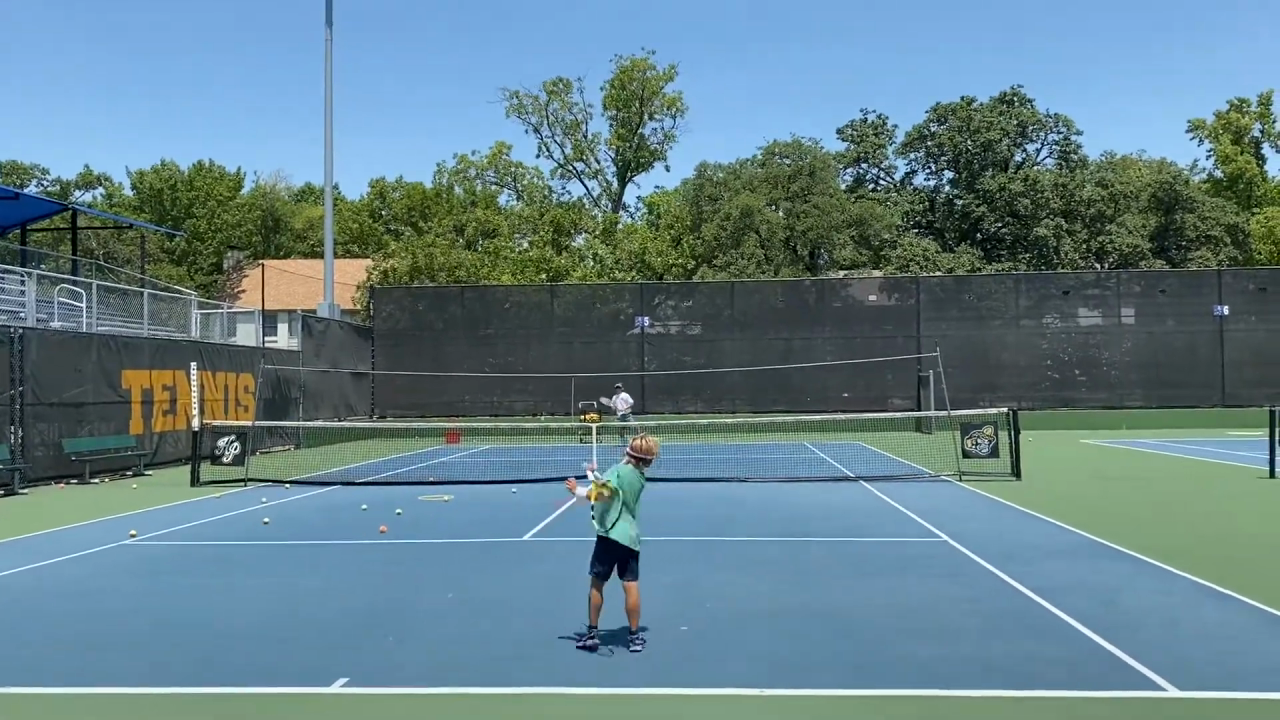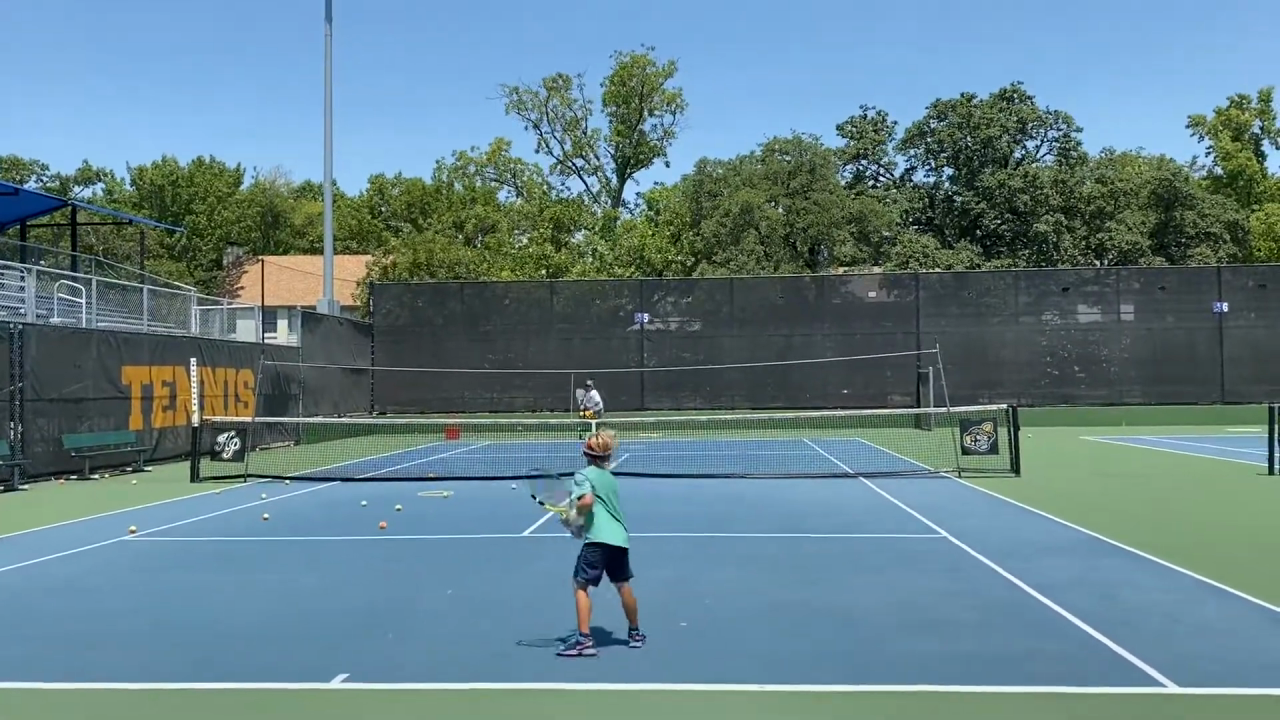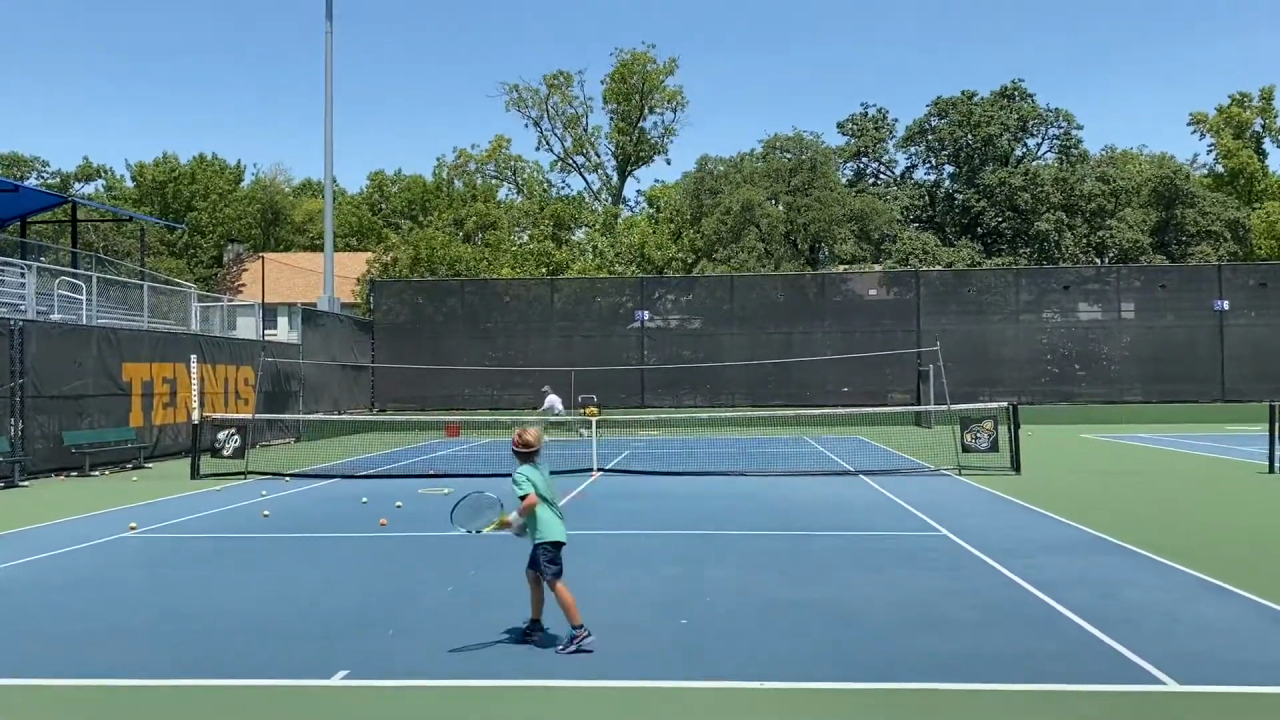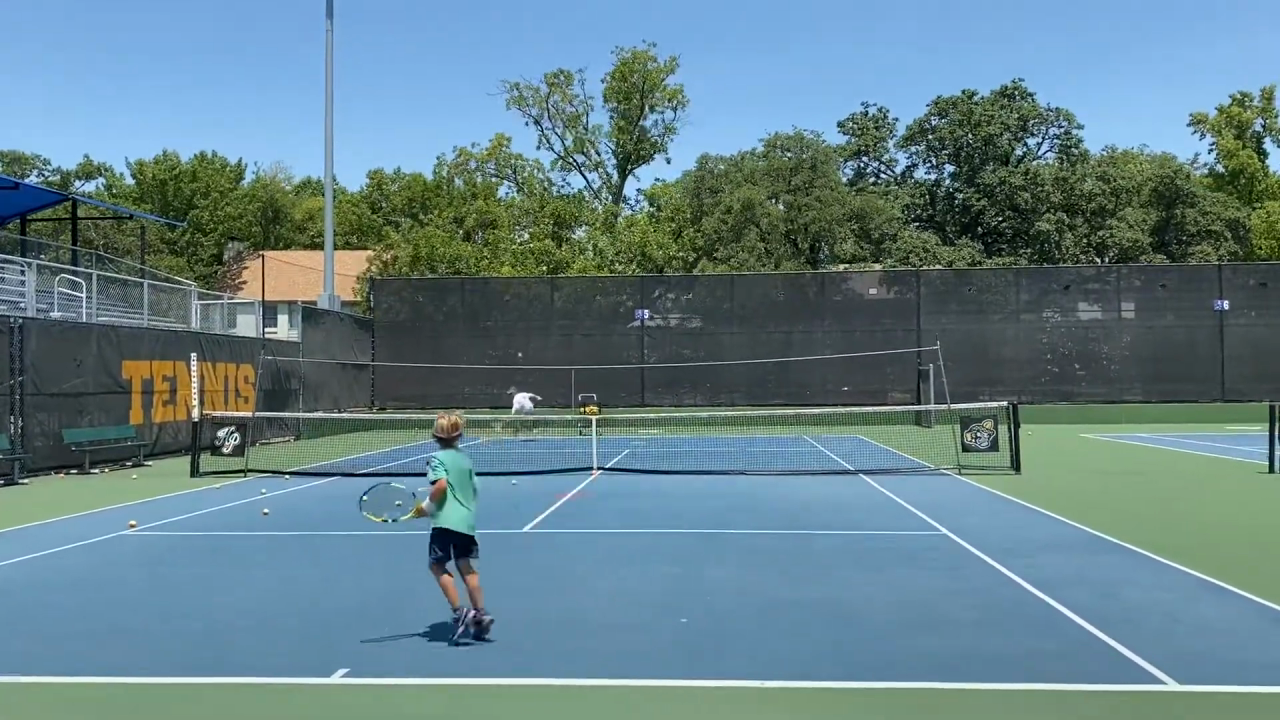
dt=0.4s
person 1, frame 1
left shoulder: (616, 470)
right shoulder: (641, 480)
left elbow: (603, 493)
right elbow: (617, 494)
left wrist: (579, 490)
right wrist: (595, 476)
left hip: (610, 534)
right hip: (631, 537)
left knee: (596, 582)
right knee: (631, 586)
left ankle: (592, 632)
right ankle: (635, 635)
person 1, frame 2
left shoulder: (583, 474)
right shoulder: (610, 477)
left elbow: (587, 501)
left wrist: (573, 516)
right wrist: (579, 519)
left hip: (598, 538)
right hip: (619, 537)
left knee: (580, 585)
right knee: (624, 586)
left ankle: (584, 639)
right ankle: (635, 633)
person 1, frame 3
left shoulder: (521, 473)
right shoulder: (540, 470)
left elbow: (529, 502)
left wrist: (511, 519)
right wrist: (522, 523)
left hip: (545, 535)
right hip: (549, 533)
left knee: (554, 582)
right knee: (533, 575)
left ankle: (580, 632)
right ankle: (535, 625)
person 1, frame 4
left shoulder: (438, 458)
right shoulder: (466, 458)
left elbow: (441, 485)
right elbow: (474, 490)
left wrist: (426, 507)
left hip: (448, 522)
right hip: (469, 522)
left knee: (438, 567)
right knee: (466, 567)
left ankle: (460, 612)
right ankle: (479, 614)
